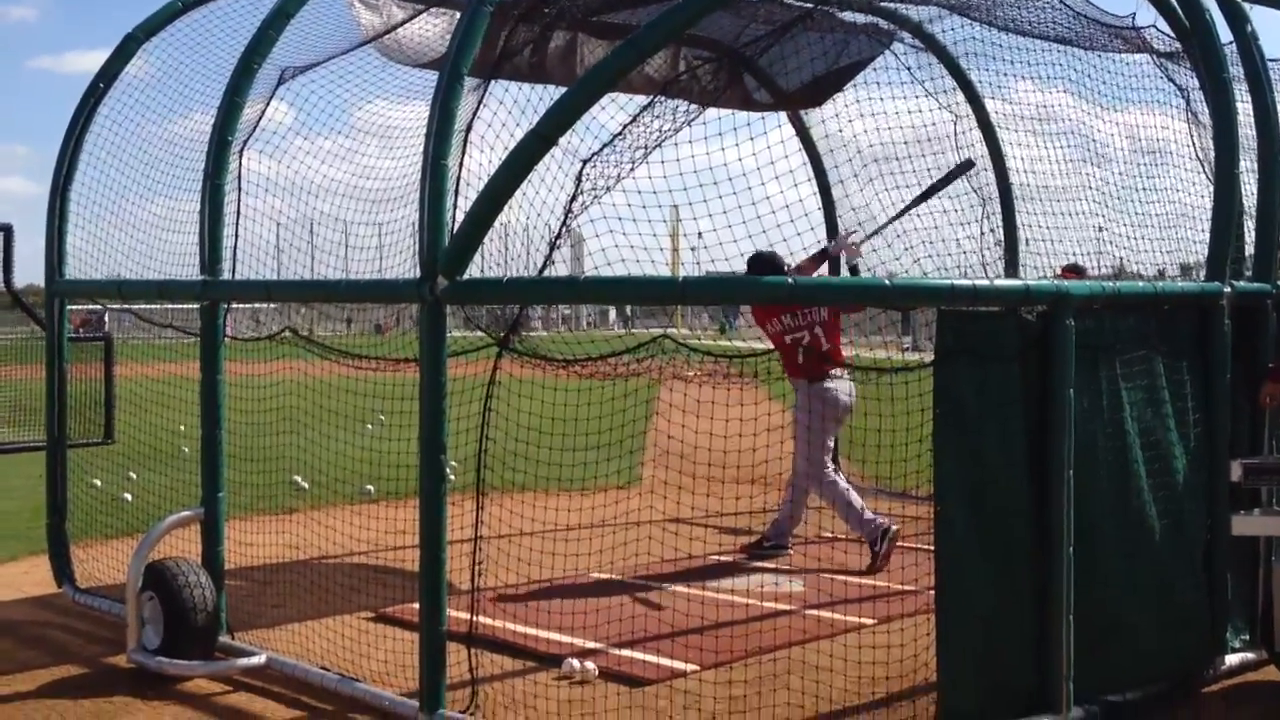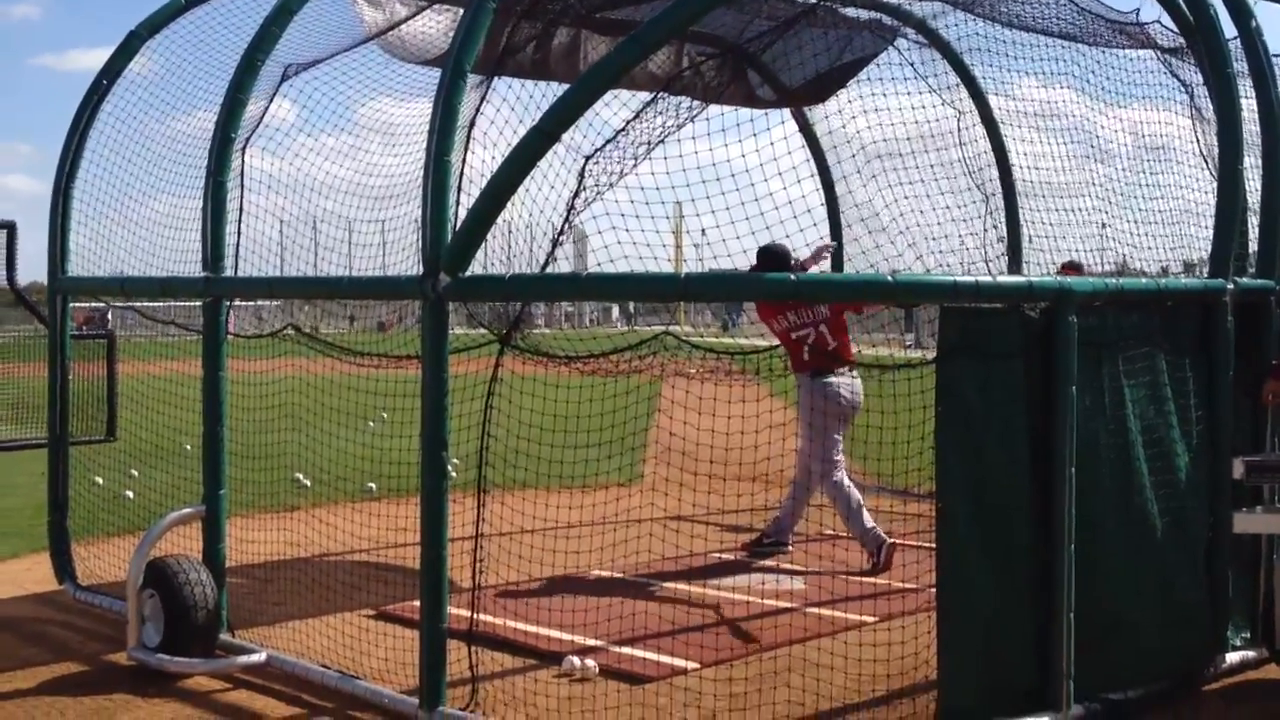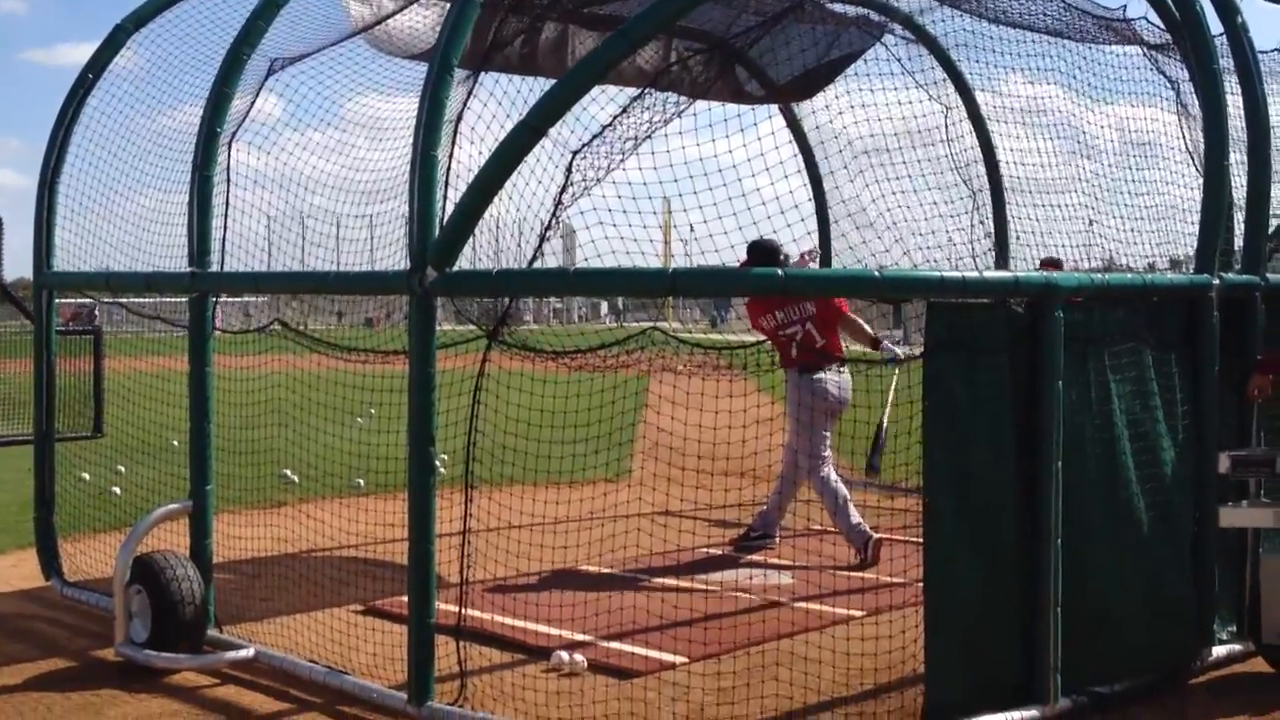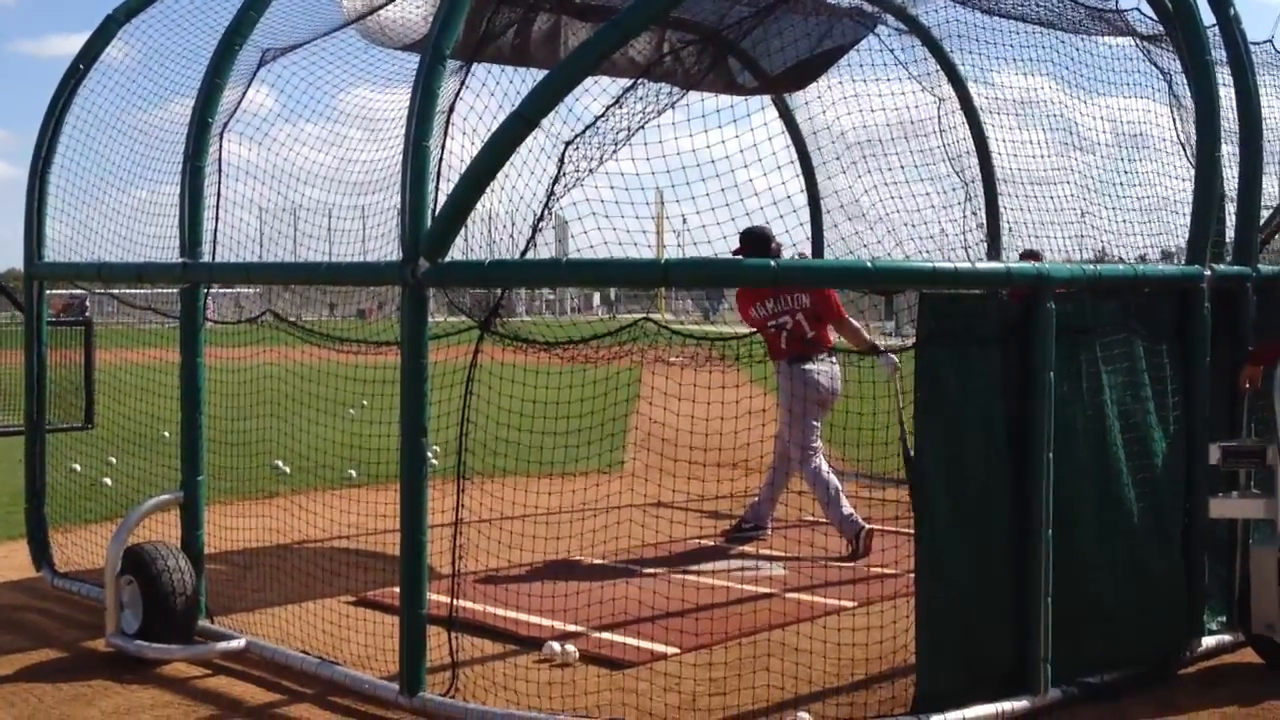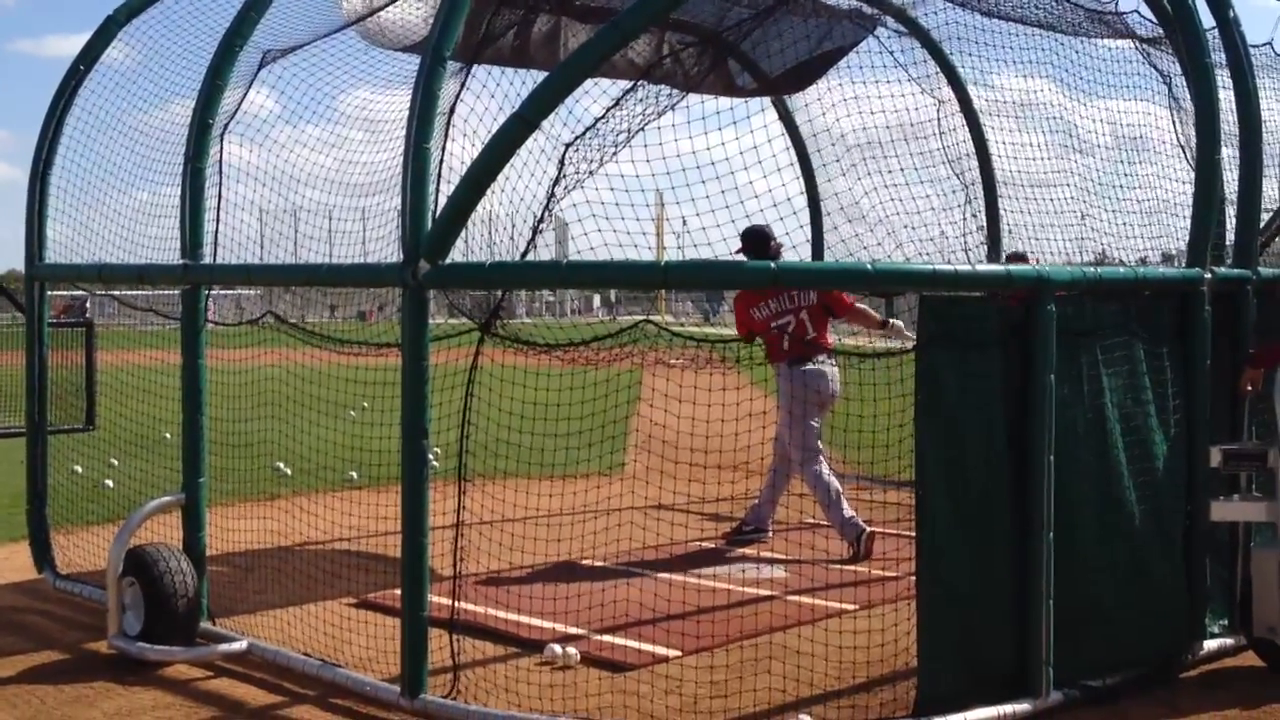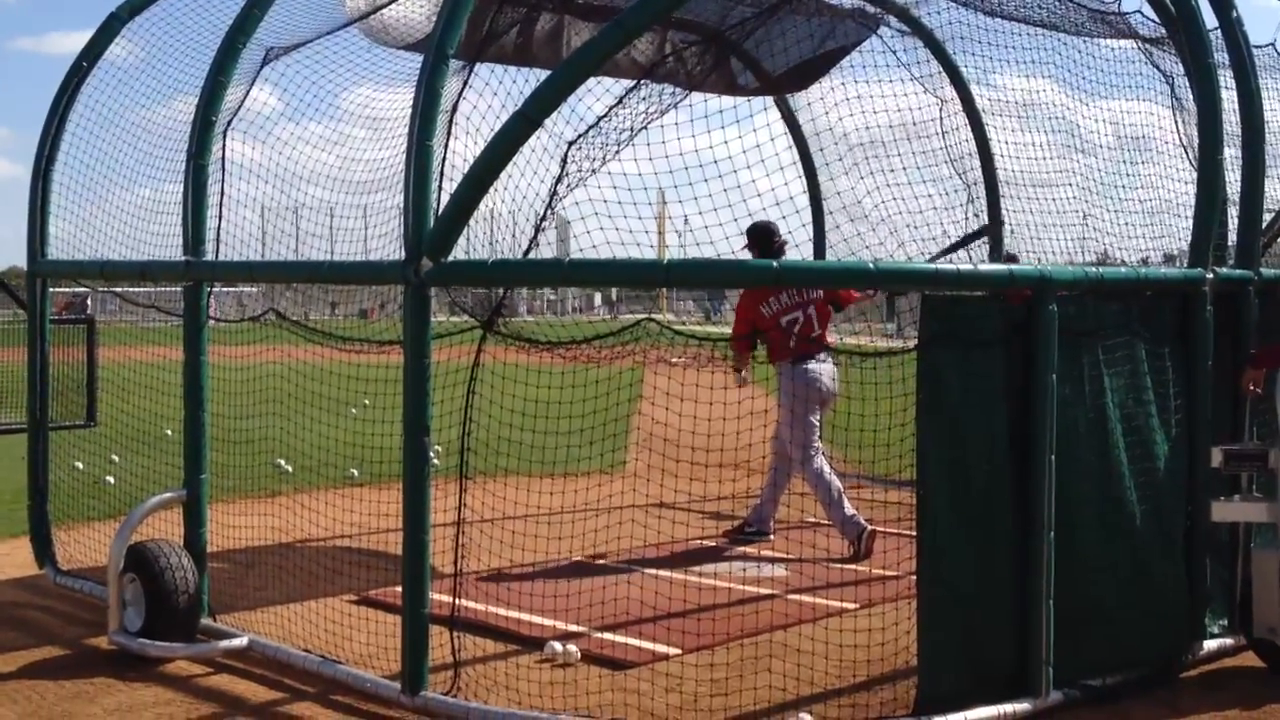
dt=0.2s
person 1, frame 1
left shoulder: (763, 310)
left elbow: (791, 281)
left wrist: (827, 253)
right wrist: (851, 260)
left hip: (813, 391)
right hip: (840, 384)
left knee: (818, 472)
right knee: (805, 467)
left ankle: (875, 530)
right ankle: (776, 537)
person 1, frame 2
left shoulder: (767, 308)
left wrist: (804, 265)
left hip: (818, 389)
right hip: (849, 383)
left knee: (829, 471)
right knee: (809, 465)
left ankle: (874, 541)
right ankle: (778, 534)
person 1, frame 3
left shoulder: (756, 307)
right elbow: (847, 322)
right wrist: (881, 345)
left hip: (806, 385)
right hip: (839, 380)
left knee: (816, 466)
right knee: (795, 459)
left ankle: (862, 538)
right ankle: (765, 528)
person 1, frame 4
left shoulder: (746, 297)
right elbow: (841, 322)
right wrist: (876, 350)
left hip: (796, 375)
right hip: (828, 369)
left knee: (807, 457)
right knee: (785, 450)
left ankle: (853, 529)
right ankle: (757, 519)
person 1, frame 5
left shoulder: (746, 300)
left elbow: (749, 337)
right elbow: (852, 311)
right wrist: (887, 325)
left hip: (795, 378)
right hip: (825, 371)
left knee: (808, 461)
right knee: (784, 451)
left ankle: (854, 531)
right ankle: (758, 522)
person 1, frame 6
left shoulder: (754, 296)
left elbow: (742, 349)
right elbow: (851, 296)
left wrist: (740, 372)
right wrist: (871, 290)
left hip: (796, 375)
right hip: (824, 367)
left knee: (807, 458)
right knee: (783, 449)
left ankle: (855, 529)
right ankle: (760, 522)
